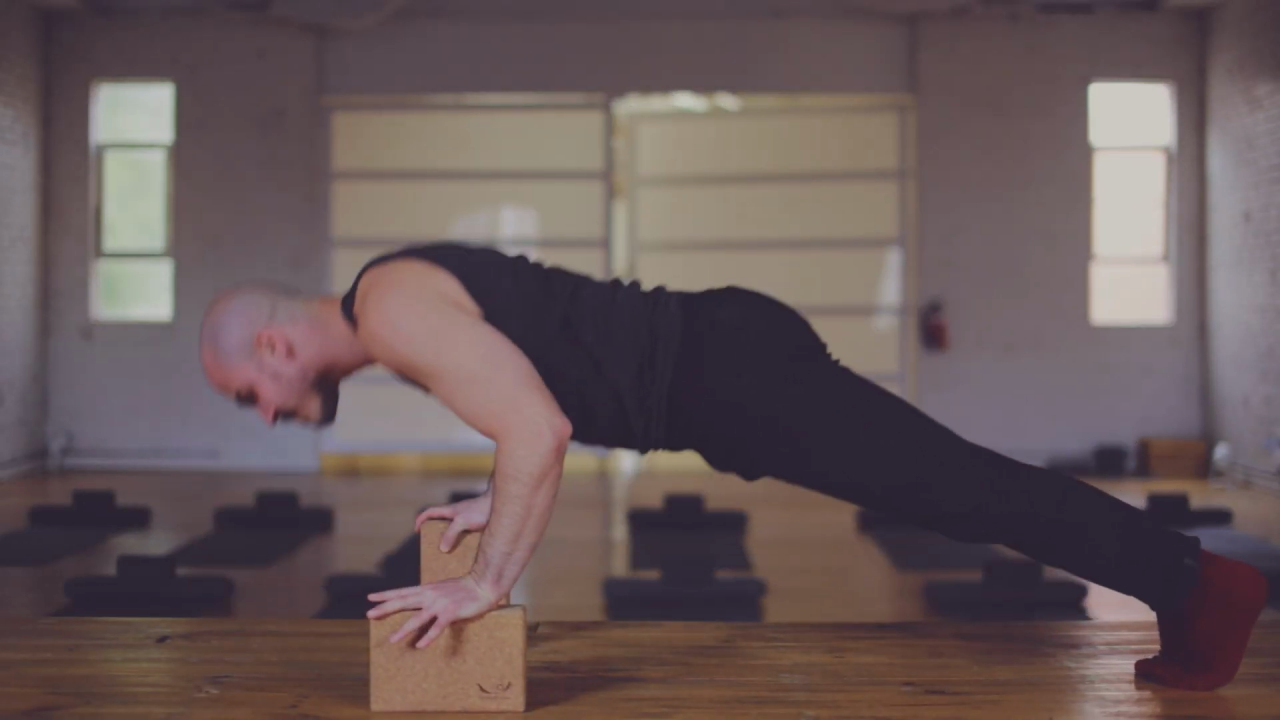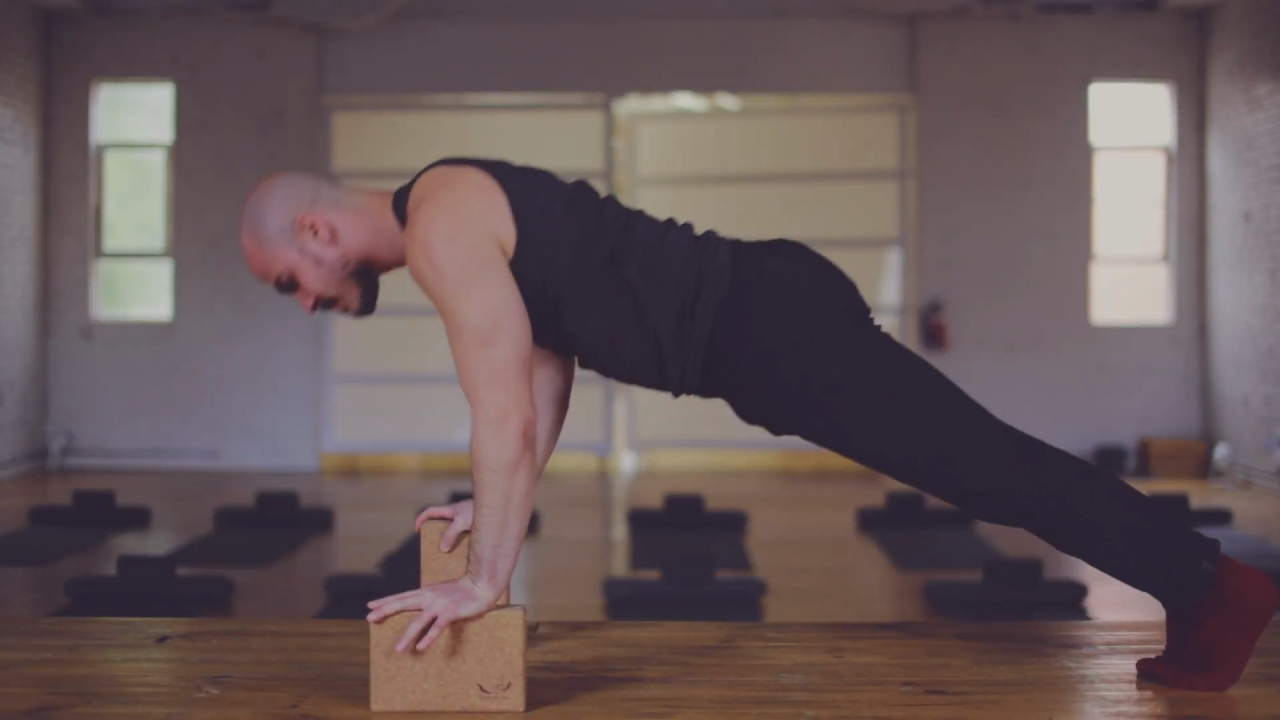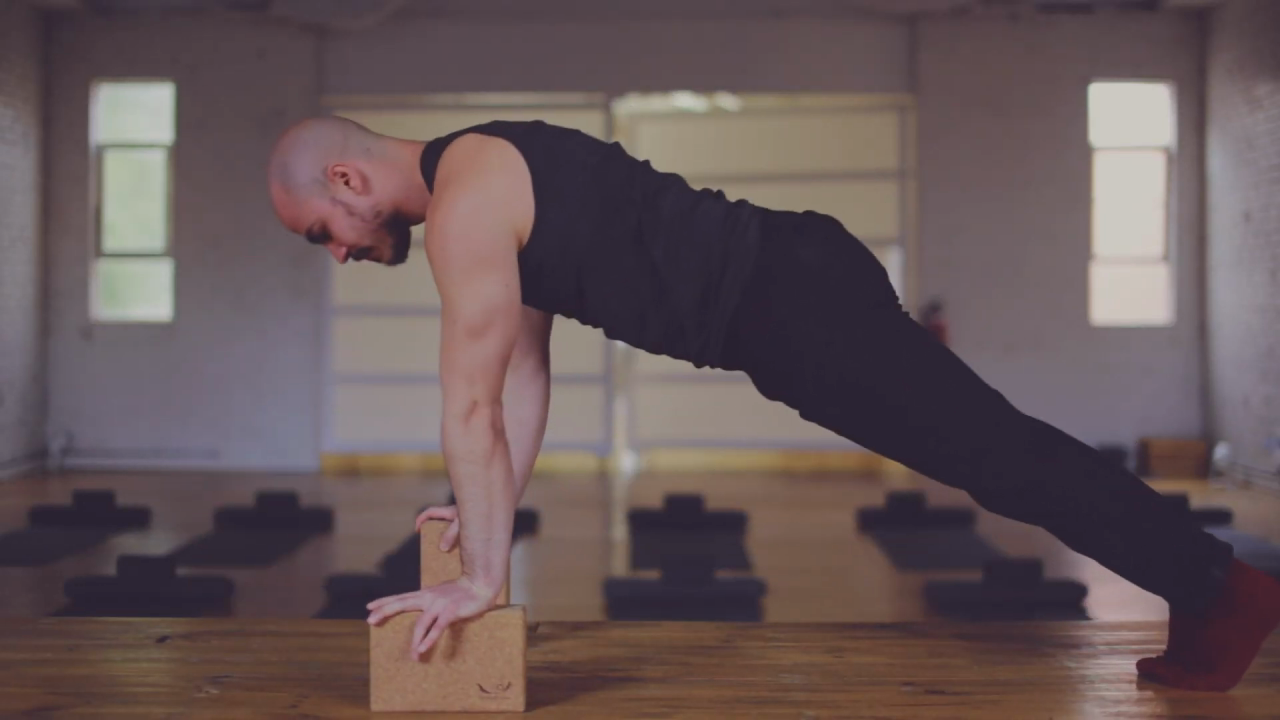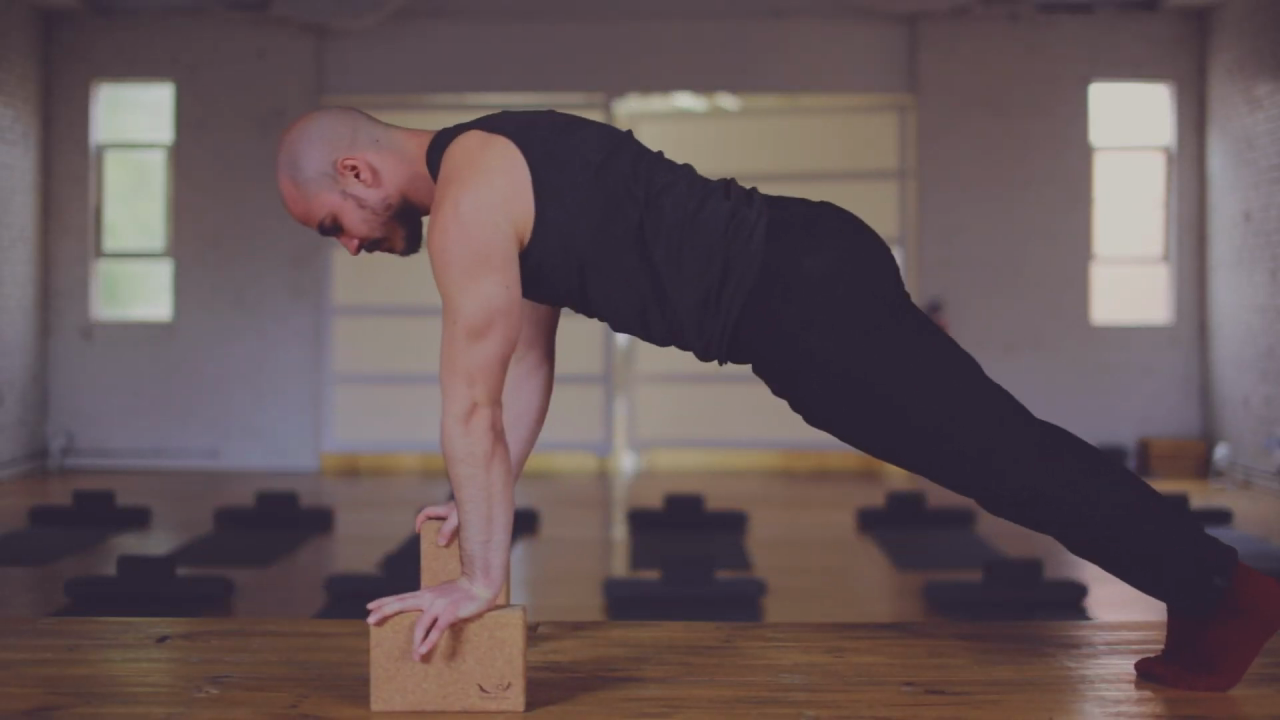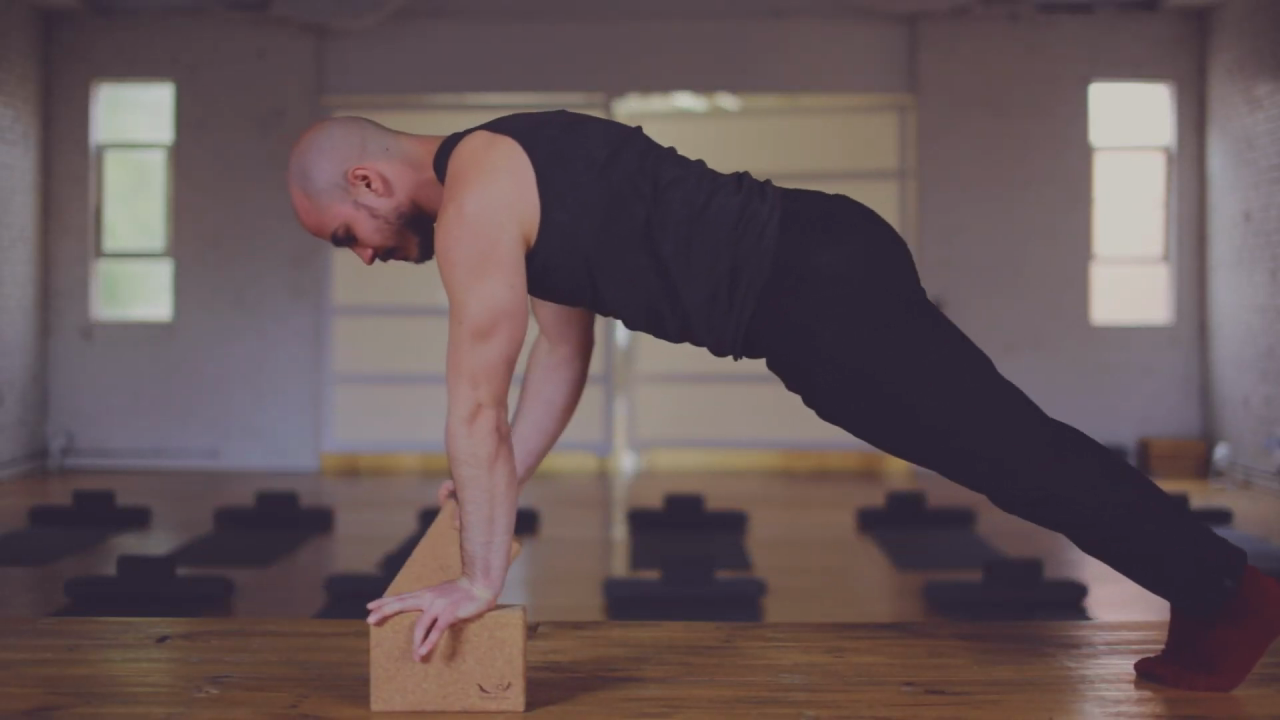
dt=0.2s
person 1, frame 1
left shoulder: (393, 312)
right shoulder: (401, 293)
left elbow: (540, 429)
left wrist: (486, 580)
right wrist: (507, 502)
left hip: (725, 374)
right hip: (716, 355)
left knee: (966, 493)
right knee: (961, 486)
left ankle: (1196, 586)
right ankle: (1183, 583)
person 1, frame 2
left shoulder: (440, 227)
right shoulder: (451, 211)
left elbow: (501, 410)
right elbow: (546, 364)
left wrist: (483, 577)
right wrist: (502, 499)
left hip: (765, 325)
right hip: (759, 311)
left knee: (984, 469)
right knee: (982, 463)
person 1, frame 3
left shoulder: (464, 203)
right shoulder: (481, 181)
left elbow: (469, 404)
right elbow: (521, 366)
left wrist: (481, 577)
right wrist: (493, 509)
left hip: (792, 304)
right hip: (787, 281)
left knee: (999, 459)
right knee: (995, 450)
person 1, frame 4
left shoulder: (469, 202)
right shoulder: (494, 170)
left elbow: (471, 403)
right elbow: (527, 357)
left wrist: (479, 578)
right wrist: (487, 502)
left hip: (800, 301)
right hip: (802, 270)
left knee: (1001, 462)
right knee: (1001, 450)
person 1, frame 5
left shoulder: (473, 201)
right shoulder: (506, 171)
left elbow: (475, 403)
right elbow: (564, 347)
left wrist: (481, 577)
right wrist: (496, 488)
left hip: (814, 293)
right hip: (818, 259)
left knee: (1015, 458)
right knee: (1015, 449)
